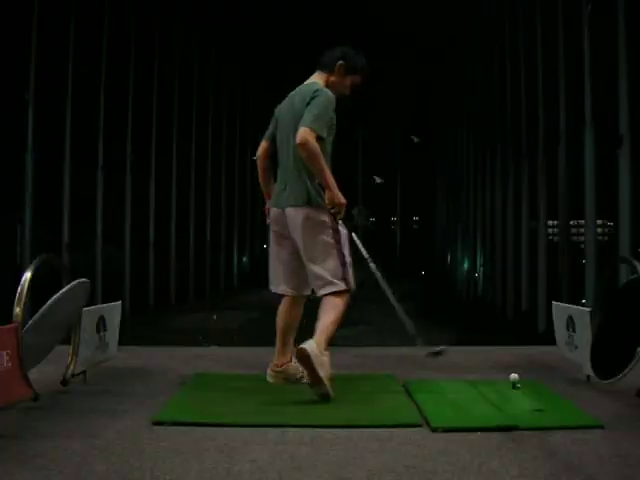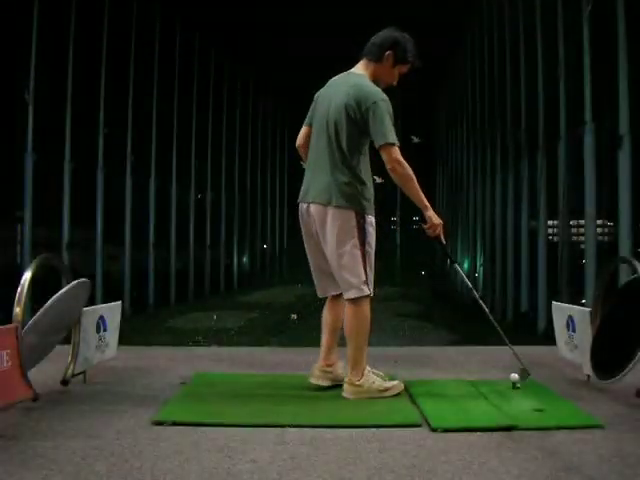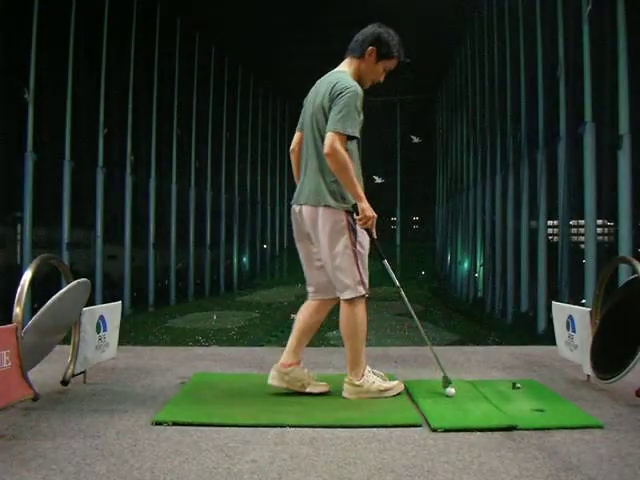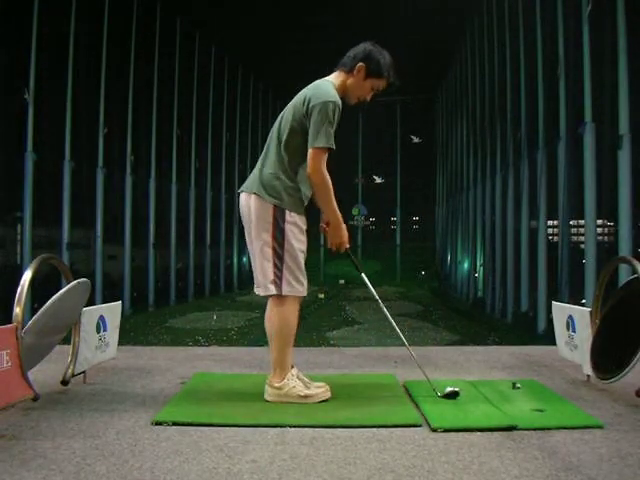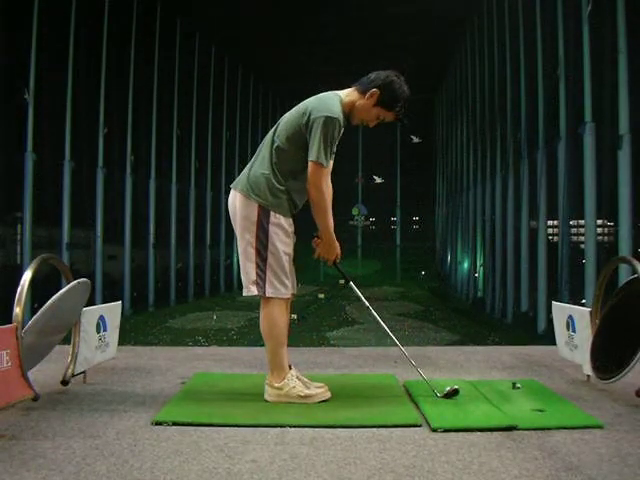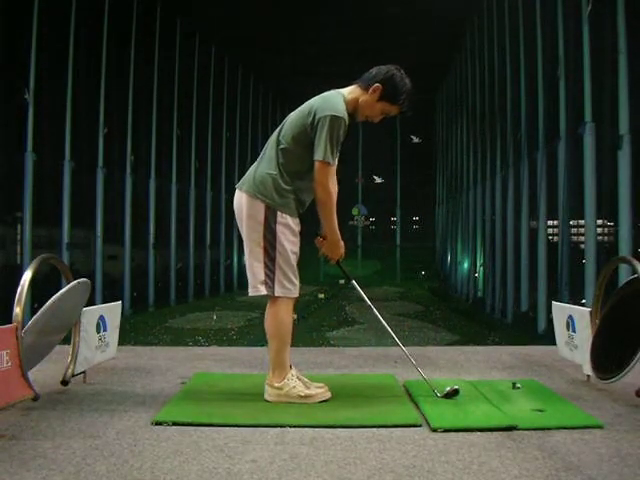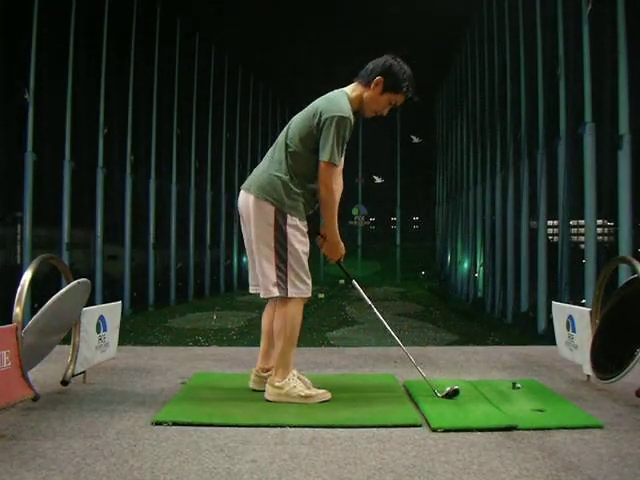
dt=0.7s
person 1, frame 1
left shoulder: (287, 101)
right shoulder: (321, 96)
left elbow: (262, 155)
right elbow: (304, 141)
left wrist: (271, 196)
right wrist: (332, 187)
left hip: (282, 206)
right hip: (312, 206)
left knee: (293, 289)
right knee: (338, 286)
left ankle: (282, 363)
right ankle: (316, 346)
person 1, frame 2
left shoulder: (328, 88)
right shoulder: (372, 96)
left elbow: (302, 143)
right elbow: (393, 161)
right wrist: (427, 210)
left hip: (311, 201)
right hip: (346, 205)
left knee: (336, 290)
right knee: (357, 291)
left ankle: (326, 365)
right ankle: (358, 378)
person 1, frame 3
left shoulder: (320, 86)
right shoulder: (349, 89)
left elbow: (296, 147)
right elbow: (333, 149)
right wrist: (362, 200)
left hip: (306, 203)
right hip: (333, 207)
left knee: (323, 292)
right knee: (352, 291)
left ankle: (287, 366)
right ankle: (358, 378)
person 1, frame 4
left shoulder: (317, 93)
right shoulder: (327, 99)
right elbow: (315, 169)
left wrist: (328, 215)
right wrist: (337, 223)
left hip: (265, 198)
right hip: (275, 202)
left knee: (281, 293)
right knee: (288, 292)
left ankle: (282, 373)
right ankle: (280, 381)
person 1, frame 5
left shoulder: (331, 110)
right shoulder: (329, 113)
left elbow: (324, 180)
right elbow: (314, 183)
left wrist: (329, 234)
right wrist: (328, 237)
left hip: (265, 201)
right hip: (261, 201)
left knee: (282, 291)
right knee: (274, 292)
left ankle: (283, 374)
right ankle: (279, 381)
person 1, frame 6
left shoulder: (333, 107)
right shoulder: (334, 112)
left elbow: (328, 180)
right elbow: (322, 183)
left wrist: (330, 233)
right wrist: (334, 237)
left hip: (265, 199)
right hip: (268, 202)
left knee: (283, 291)
right knee: (282, 291)
left ankle: (282, 373)
right ankle: (279, 381)
person 1, frame 7
left shoulder: (336, 105)
right shoulder: (340, 112)
left elbow: (334, 178)
right elbow: (326, 182)
left wrist: (329, 231)
right wrist: (333, 237)
left hip: (261, 197)
right hip: (274, 202)
left knee: (280, 289)
right knee: (293, 291)
left ankle: (265, 368)
right ankle: (282, 381)
